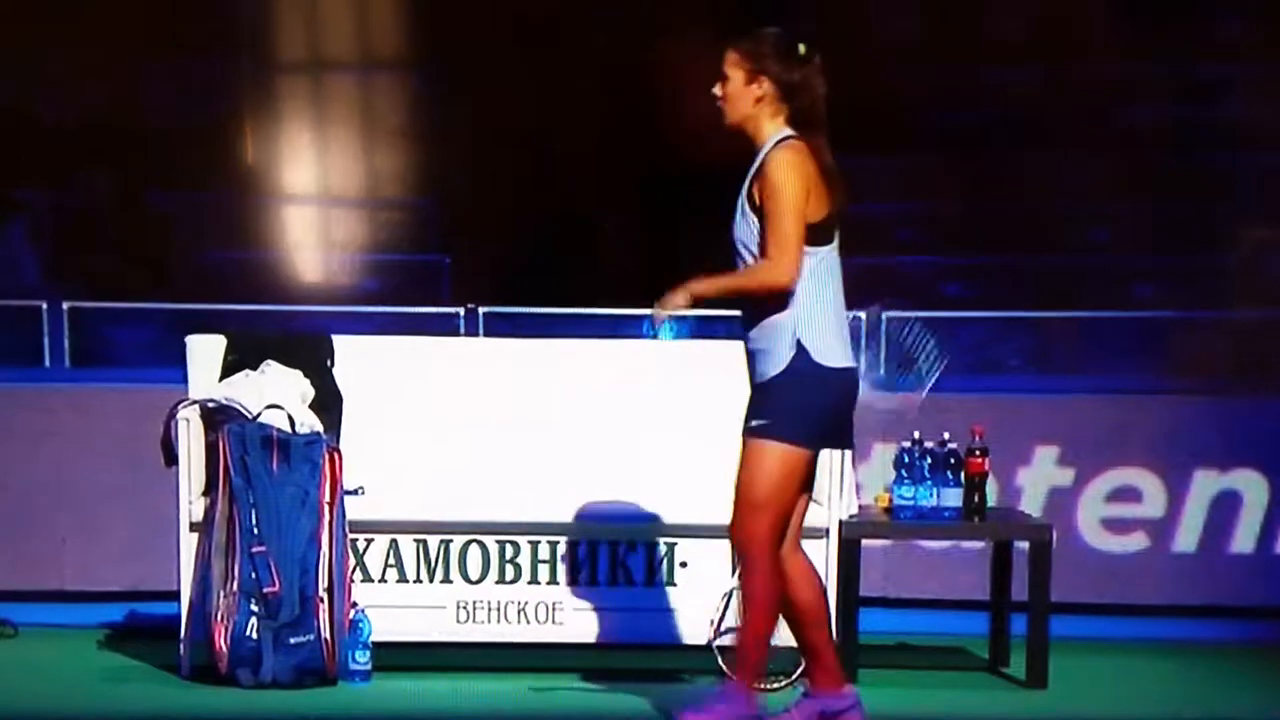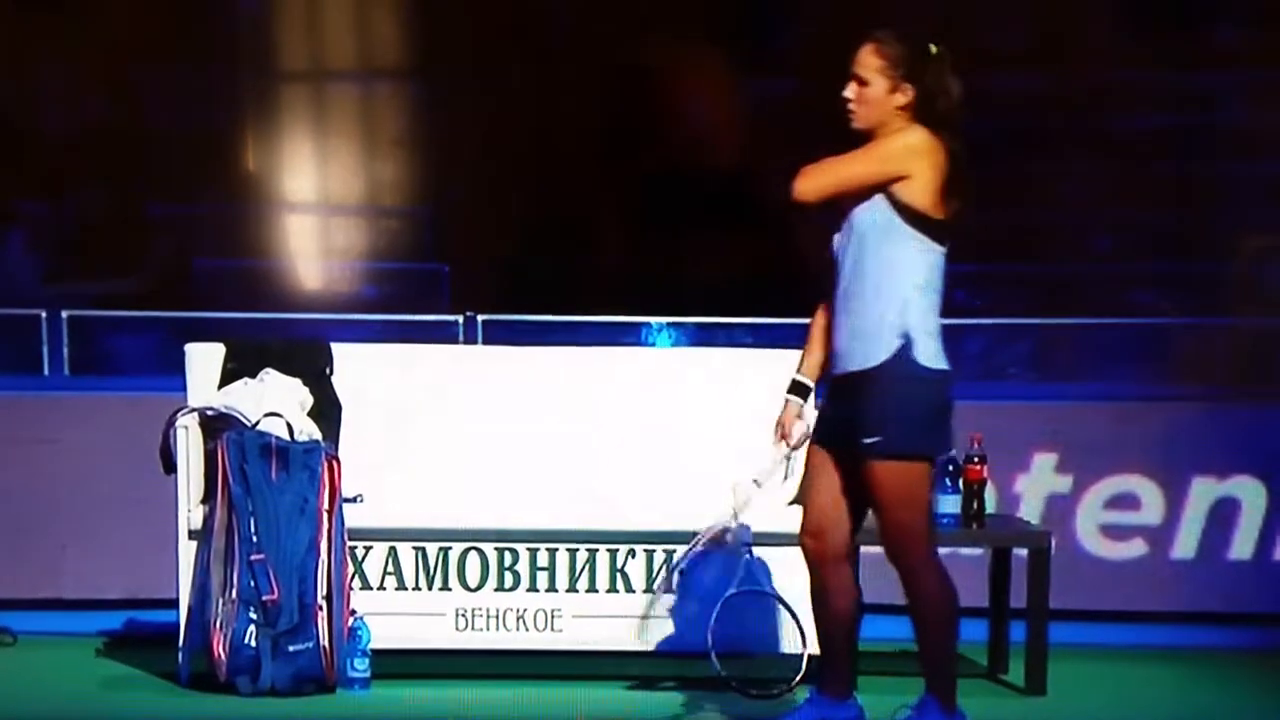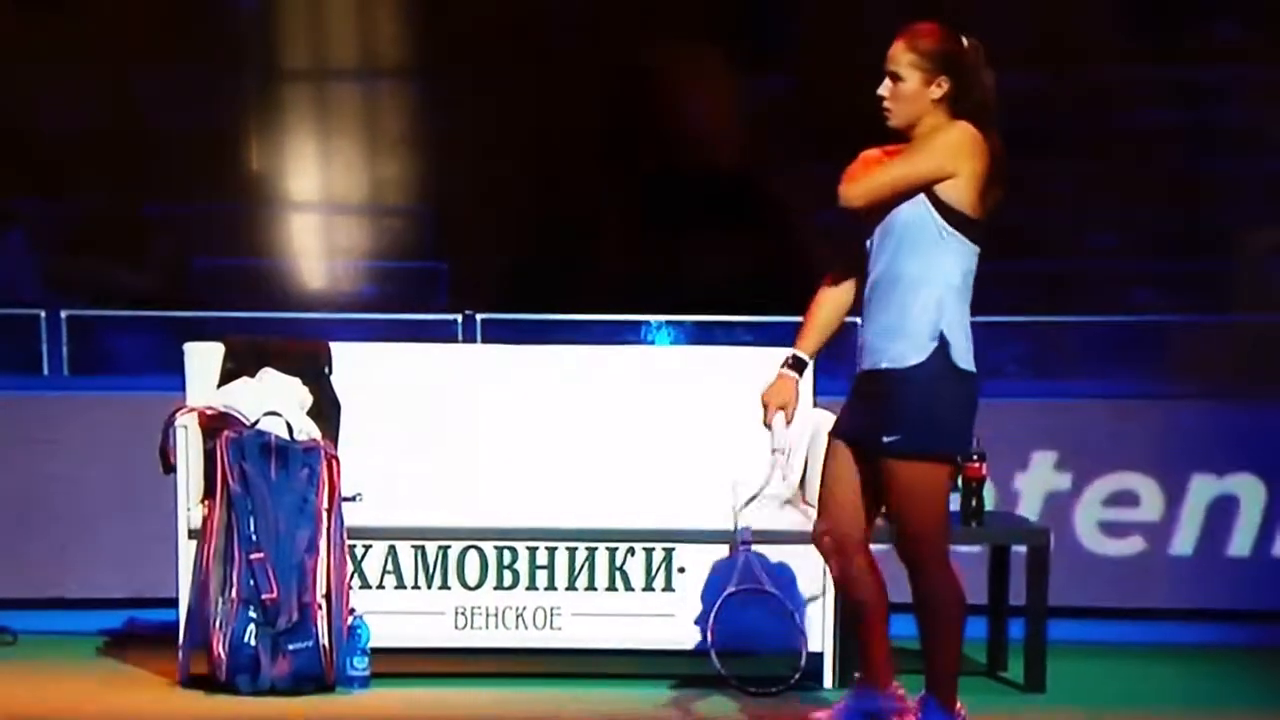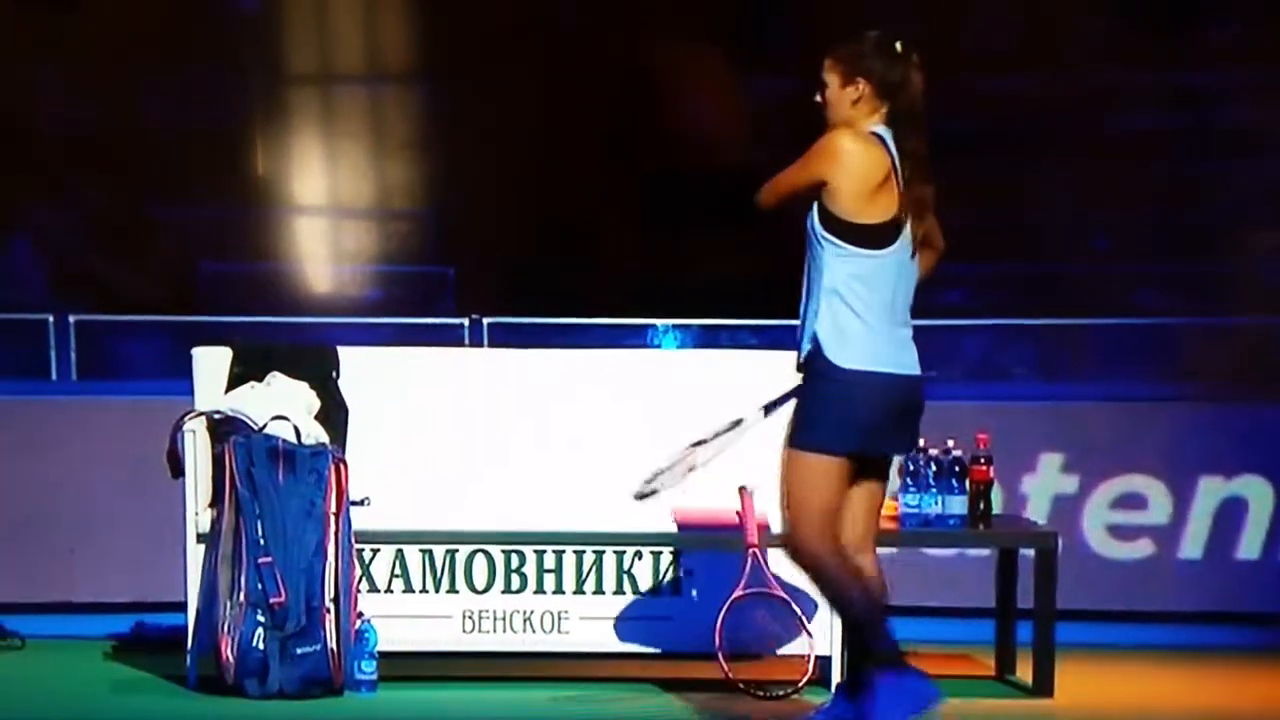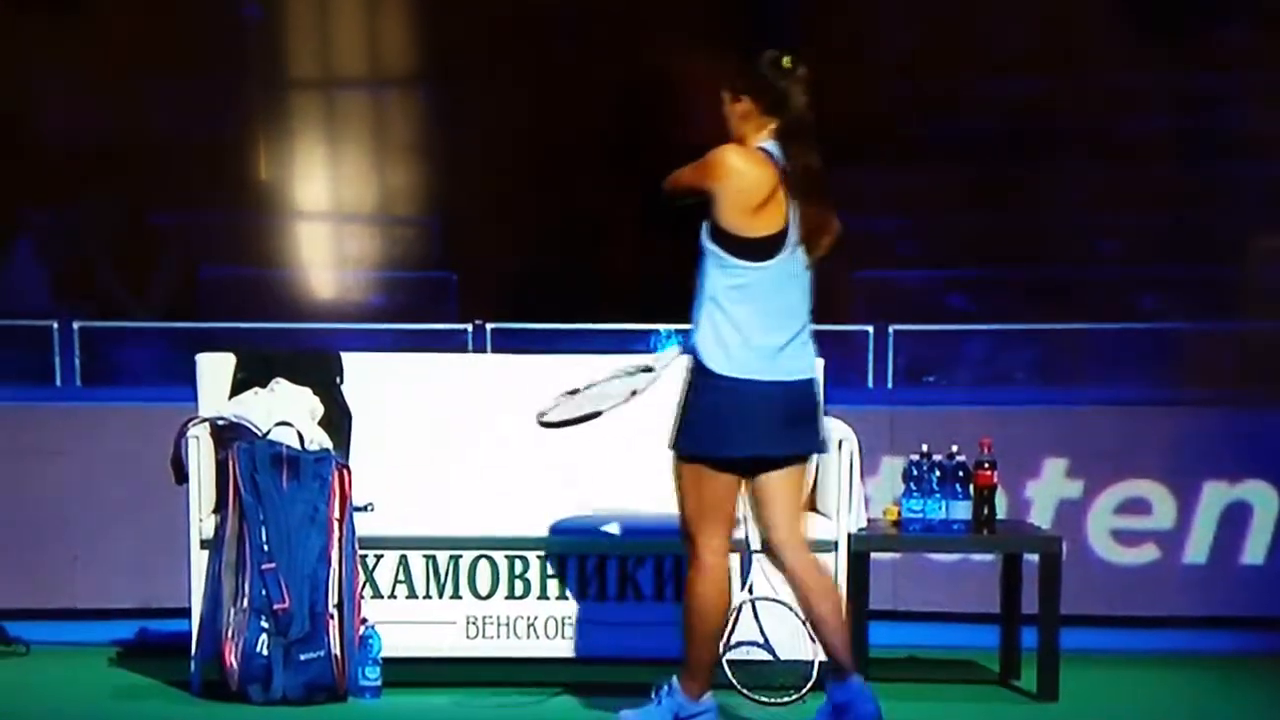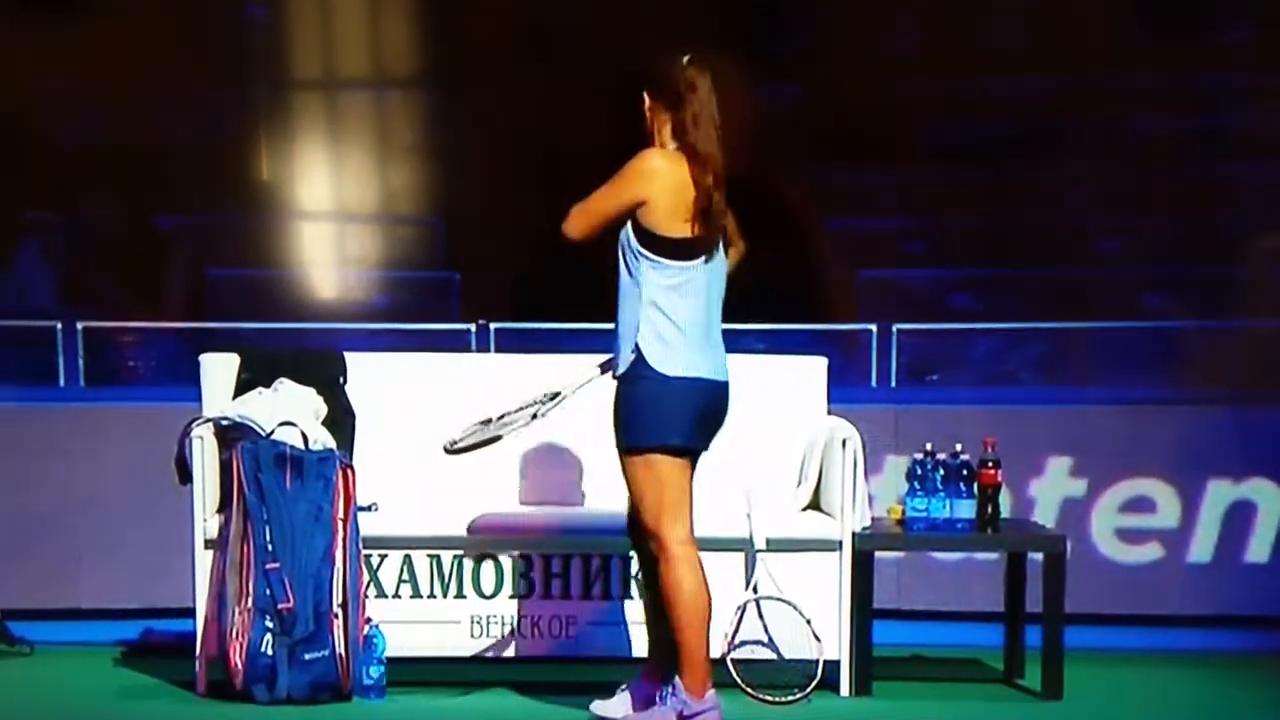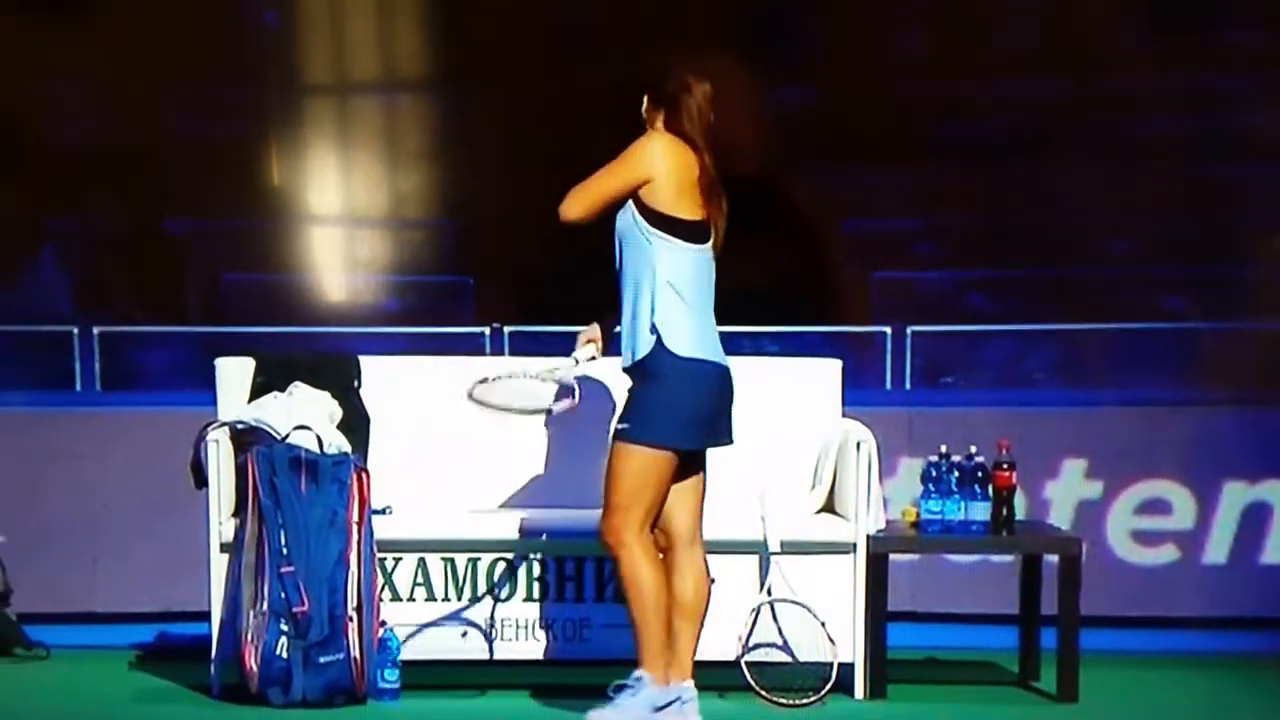
dt=0.7s
person 1, frame 1
left shoulder: (786, 160)
right shoulder: (776, 162)
left elbow: (779, 272)
left wrist: (698, 287)
left hip: (806, 372)
right hip: (790, 374)
left knee: (753, 535)
right knee: (777, 544)
person 1, frame 2
left shoulder: (920, 148)
right shoulder: (865, 186)
left elbow: (806, 186)
left wrist: (832, 169)
right wrist: (799, 387)
left hip: (900, 381)
right hip: (851, 384)
left knee: (911, 554)
right knee: (823, 546)
person 1, frame 3
left shoulder: (962, 143)
right shoulder: (891, 168)
left elbow: (852, 193)
right elbow: (846, 275)
left wrist: (864, 162)
right wrist: (795, 363)
left hip: (928, 378)
right hip: (876, 377)
left knee: (922, 552)
right knee: (838, 538)
person 1, frame 4
left shoulder: (844, 148)
right shoulder: (903, 162)
left elbow: (767, 196)
right elbow: (931, 247)
left hip: (845, 376)
right hip: (891, 377)
left knee: (808, 537)
right knee: (851, 544)
person 1, frame 5
left shoulder: (732, 164)
right shoulder: (802, 174)
left elbow: (674, 183)
right elbow: (828, 232)
left hip: (730, 384)
right hip: (790, 386)
left knee: (707, 546)
right knee: (790, 545)
person 1, frame 6
left shoulder: (654, 167)
right shoulder: (706, 178)
left elbow: (574, 227)
right elbow: (733, 248)
left wrist: (621, 200)
left hip: (661, 380)
right hip: (701, 379)
left knee: (671, 541)
right knee: (648, 532)
person 1, frame 7
left shoulder: (658, 150)
right shoulder: (698, 177)
left elbow: (571, 209)
left wrist: (616, 183)
right wrist: (613, 325)
left hip: (673, 369)
right hip: (692, 370)
left knee: (624, 530)
right knee: (678, 536)
